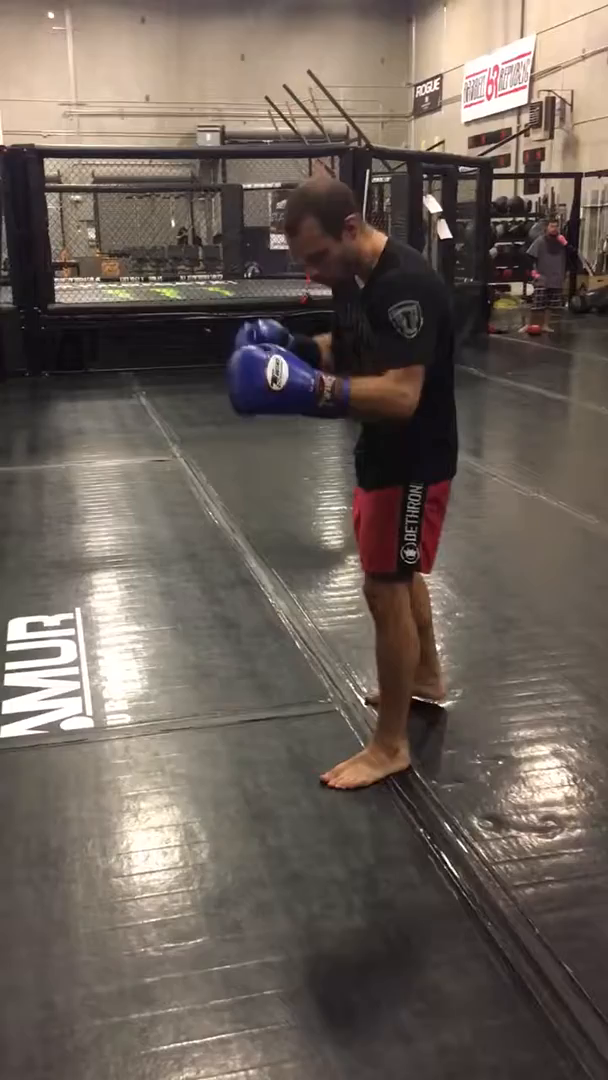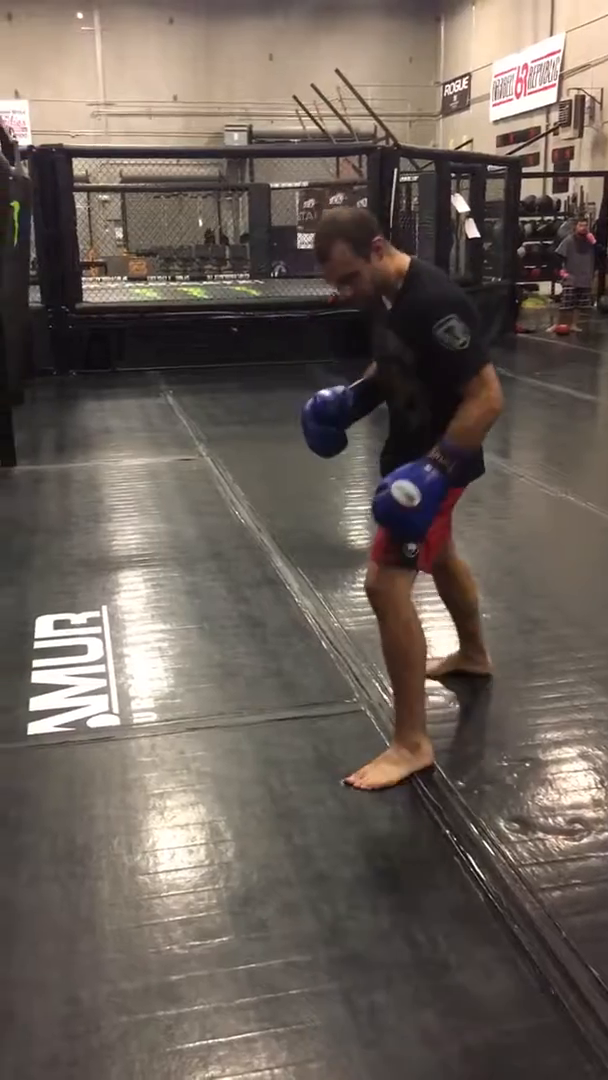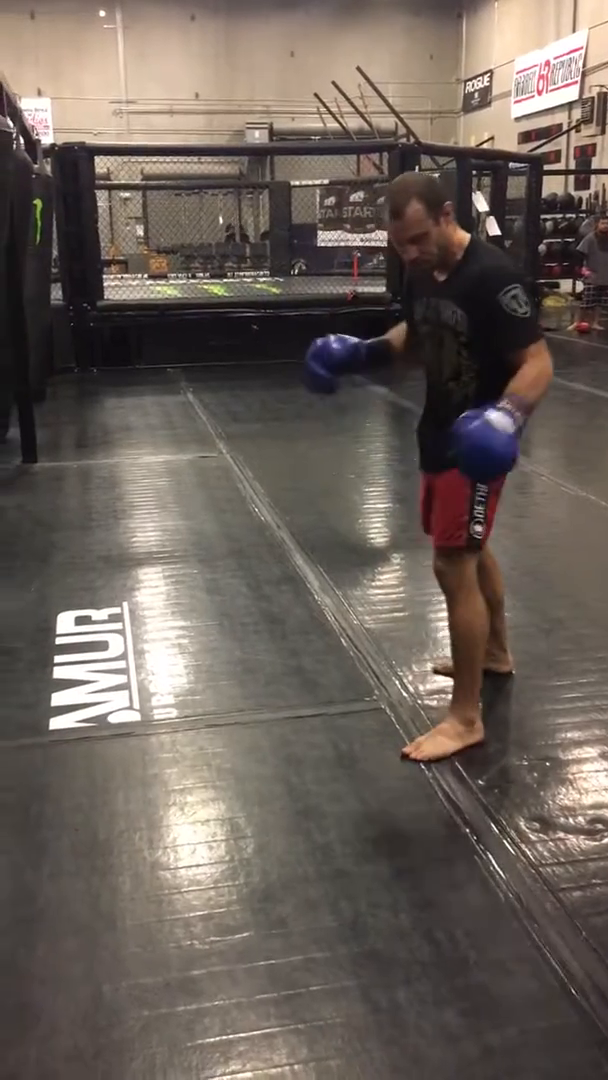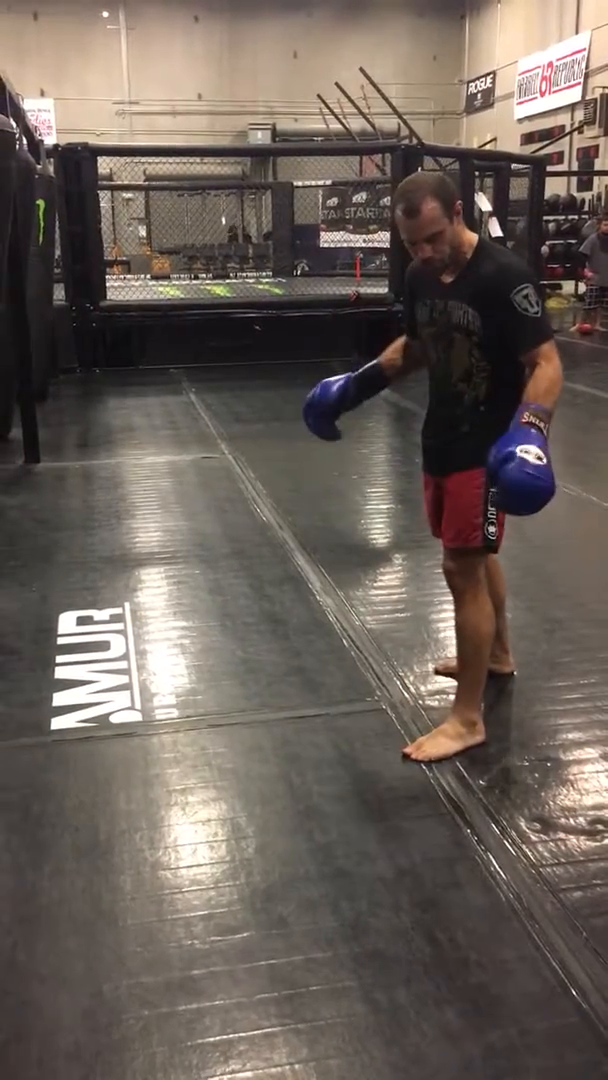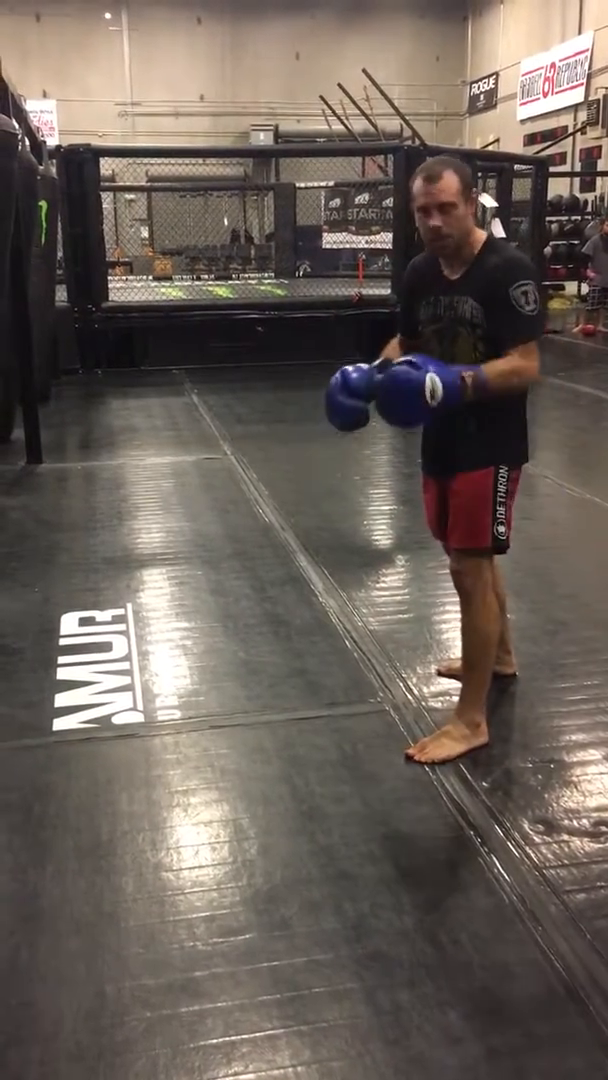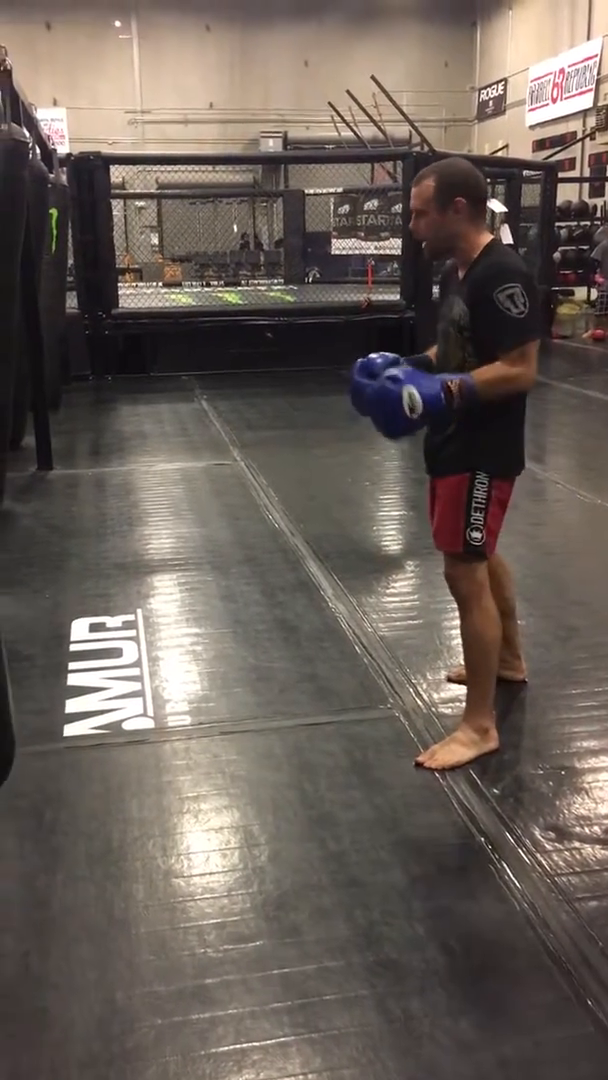
dt=0.5s
person 1, frame 1
left shoulder: (405, 286)
right shoulder: (353, 275)
left elbow: (399, 395)
left wrist: (307, 391)
right wrist: (292, 351)
left hip: (414, 460)
right hip: (382, 453)
left knee: (385, 588)
right knee: (400, 572)
left ankle: (390, 744)
right ankle: (426, 673)
person 1, frame 2
left shoulder: (435, 303)
right shoulder: (386, 293)
left elbow: (486, 398)
left wrist: (435, 468)
right wrist: (353, 397)
left hip: (437, 457)
right hip: (413, 446)
left knee: (386, 584)
right knee: (437, 554)
left ankle: (411, 741)
right ankle: (473, 652)
person 1, frame 3
left shoulder: (493, 276)
right shoulder: (420, 272)
left elbow: (536, 361)
left wrist: (505, 415)
right wrist: (363, 352)
left hip: (475, 443)
right hip: (439, 435)
left knee: (454, 565)
right knee: (472, 551)
left ankle: (466, 718)
right ankle: (496, 651)
person 1, frame 4
left shoulder: (503, 276)
right shoulder: (420, 275)
left elbow: (546, 364)
left wrist: (529, 429)
right wrist: (358, 384)
left hip: (486, 447)
right hip: (441, 439)
left knee: (462, 567)
right knee: (474, 553)
left ankle: (467, 717)
right ankle: (497, 652)
person 1, frame 5
left shoulder: (509, 270)
right shoulder: (420, 271)
left elbow: (524, 368)
left wrist: (448, 381)
right wrist: (374, 375)
left hip: (489, 447)
right hip: (441, 440)
left knee: (470, 569)
right knee: (471, 555)
left ankle: (471, 720)
right ankle: (500, 655)
person 1, frame 6
left shoulder: (503, 274)
right shoulder: (454, 270)
left elbow: (520, 370)
left wrist: (439, 393)
right wrist: (407, 369)
left hip: (483, 451)
right hip: (455, 443)
left knee: (464, 573)
right knee: (481, 556)
left ankle: (479, 725)
right ankle: (508, 658)
